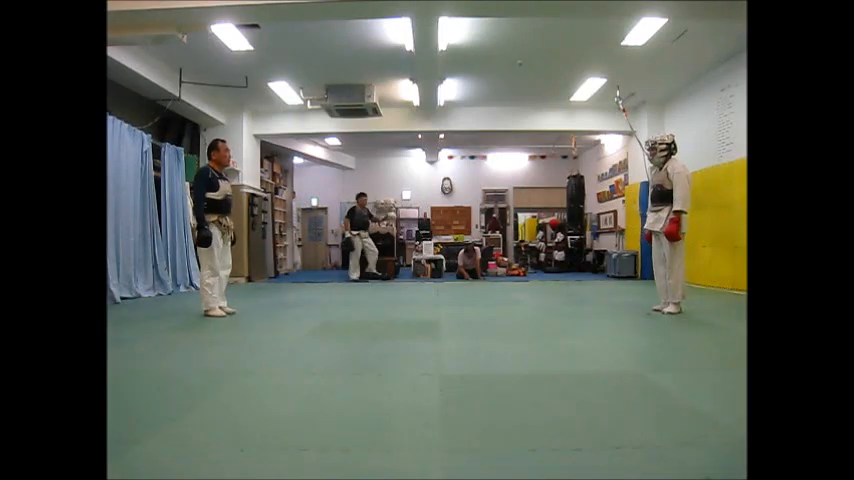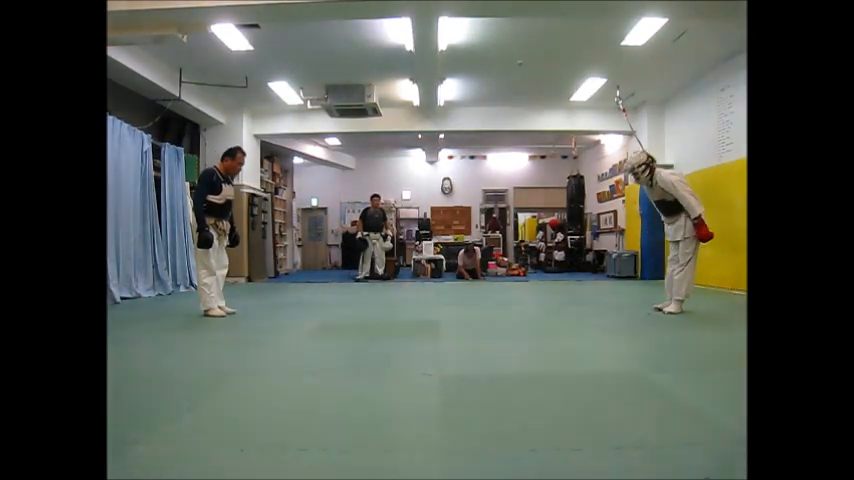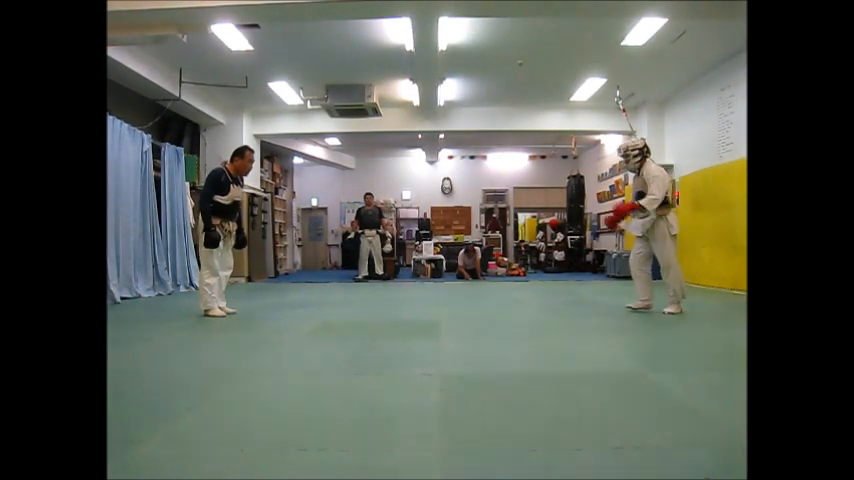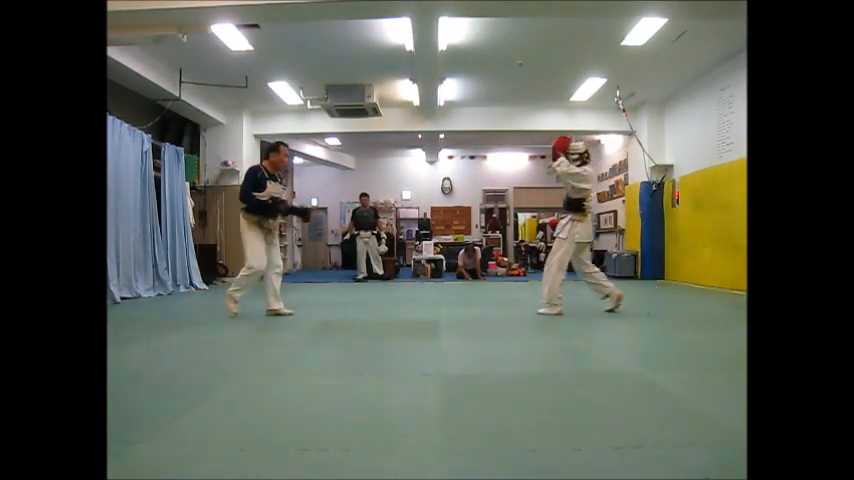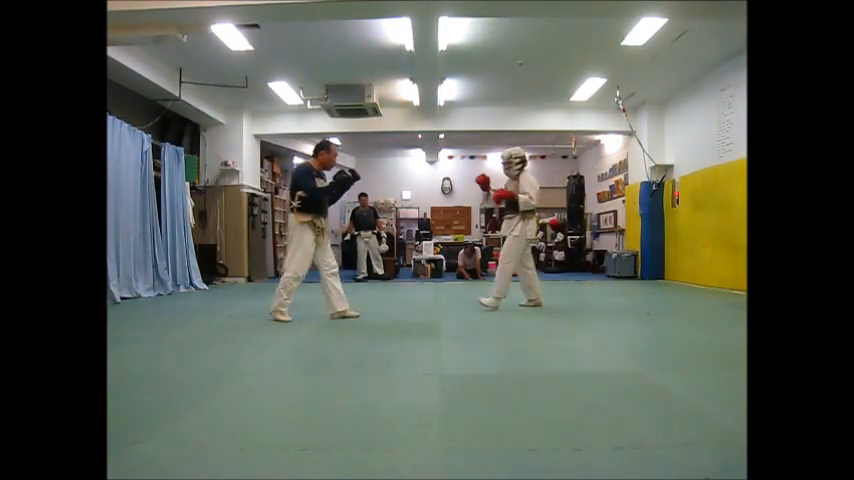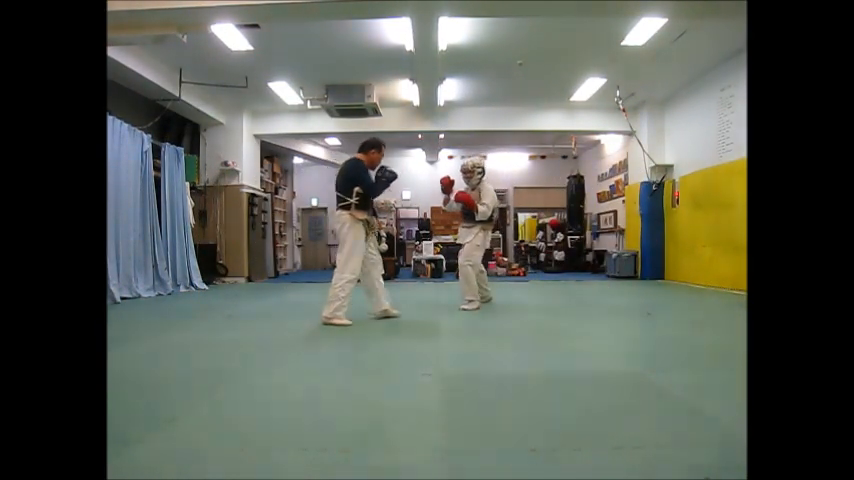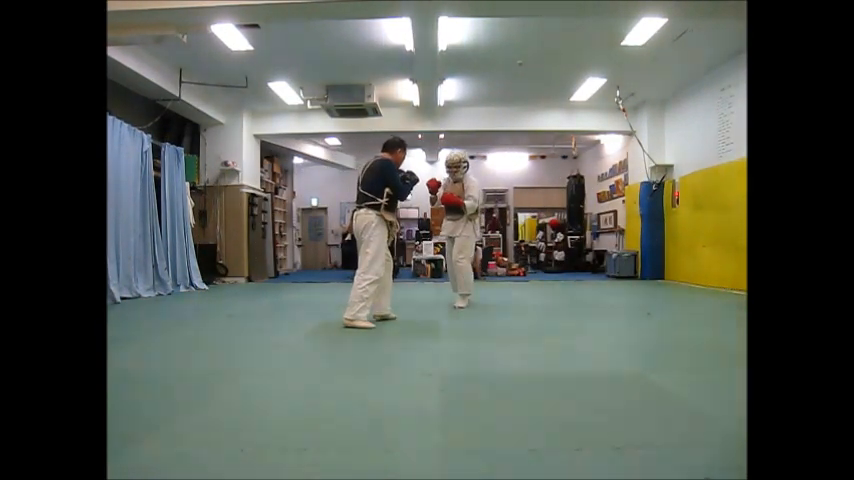
dt=0.7s
person 1, frame 1
left shoulder: (223, 177)
right shoulder: (204, 174)
right elbow: (198, 203)
left wrist: (231, 227)
right wrist: (202, 227)
left hip: (223, 226)
right hip: (210, 225)
left knee: (224, 267)
right knee: (210, 267)
left ankle: (220, 303)
right ankle: (210, 306)
person 1, frame 2
left shoulder: (229, 179)
right shoulder: (208, 175)
right elbow: (198, 204)
left wrist: (232, 229)
right wrist: (202, 229)
left hip: (221, 227)
right hip: (208, 226)
left knee: (221, 266)
right knee: (207, 267)
left ankle: (219, 303)
right ankle: (209, 306)
person 1, frame 3
left shoulder: (239, 179)
right shoulder: (217, 175)
right elbow: (204, 202)
left wrist: (240, 230)
right wrist: (209, 229)
left hip: (228, 227)
right hip: (213, 226)
left knee: (225, 267)
right knee: (211, 267)
left ankle: (219, 303)
right ankle: (209, 306)
person 1, frame 4
left shoulder: (277, 177)
right shoulder: (255, 172)
right elbow: (244, 197)
left wrist: (294, 210)
right wrist: (270, 207)
left hip: (270, 225)
right hip: (253, 223)
left knee: (275, 267)
right knee: (257, 265)
left ankle: (274, 305)
right ankle: (233, 295)
person 1, frame 5
left shoulder: (319, 174)
right shoulder: (303, 171)
left elbow: (326, 200)
right elbow: (314, 194)
left wrist: (344, 185)
right wrist: (337, 182)
left hip: (317, 225)
right hip: (302, 224)
left knee: (330, 267)
right knee: (296, 269)
left ankle: (340, 308)
right ankle: (279, 309)
person 1, frame 6
left shoulder: (356, 166)
right shoulder: (356, 165)
right elbow: (371, 191)
left wrist: (380, 179)
right wrist: (386, 180)
left hip: (359, 222)
right hip: (351, 221)
left knee: (373, 265)
right knee: (348, 270)
left ankle: (382, 307)
right ankle: (332, 314)
person 1, frame 7
left shoulder: (372, 164)
right shoulder: (387, 164)
right elbow: (401, 194)
left wrist: (399, 180)
right wrist: (409, 181)
left hip: (367, 218)
right hip: (373, 220)
left knee: (384, 264)
right knee: (370, 270)
left ankle: (381, 310)
right ankle: (353, 316)
person 2, frame 1
left shoulder: (676, 168)
right shoulder: (655, 170)
left elbow: (681, 197)
left wrist: (675, 221)
right wrist: (649, 225)
left hip: (670, 221)
right hip: (657, 222)
left knee: (673, 263)
right knee: (659, 264)
left ankle: (675, 303)
right ankle: (665, 301)
person 2, frame 2
left shoulder: (667, 178)
right shoulder: (648, 184)
left elbow: (690, 201)
left wrist: (700, 225)
right wrist: (668, 227)
left hip: (687, 224)
right hip: (673, 226)
left knee: (684, 263)
right knee: (673, 263)
left ankle: (677, 302)
right ankle: (671, 300)
person 2, frame 3
left shoulder: (655, 172)
right shoulder: (637, 175)
left elbow: (655, 198)
right elbow: (636, 199)
left wrist: (631, 207)
right wrist: (619, 214)
left hip: (661, 222)
right hip: (645, 224)
left knee: (668, 263)
right knee: (637, 262)
left ankle: (676, 303)
right ankle: (644, 300)
person 2, frame 4
left shoulder: (585, 173)
right shoulder: (578, 174)
left elbow: (561, 170)
right elbow: (556, 170)
left wrist: (561, 154)
right wrist: (557, 155)
left hip: (574, 226)
right hip: (576, 225)
left knee: (555, 264)
right knee: (584, 266)
left ankle: (553, 305)
right ankle: (612, 293)
person 2, frame 5
left shoulder: (527, 178)
right shoulder: (511, 181)
left elbow: (530, 201)
right elbow: (499, 200)
left wrist: (510, 194)
left hip: (522, 224)
right hip: (514, 224)
left knee: (506, 261)
right knee: (524, 263)
left ankle: (495, 299)
right ankle: (535, 298)
person 2, frame 6
left shoulder: (487, 189)
right shoulder: (466, 190)
left elbow: (485, 212)
right elbow: (450, 207)
left wrist: (471, 203)
right wrist: (447, 193)
left hip: (479, 233)
right hip: (466, 231)
left knee: (465, 263)
right knee: (474, 266)
left ankle: (473, 300)
right ankle: (485, 295)
person 2, frame 7
left shoulder: (471, 182)
right shoulder: (447, 182)
left elbow: (472, 205)
right elbow: (435, 203)
left wrist: (458, 202)
right wrist: (434, 193)
left hip: (466, 225)
right hip: (451, 224)
left knee: (461, 259)
right knee: (451, 261)
left ankle: (464, 295)
right ankle: (461, 293)
